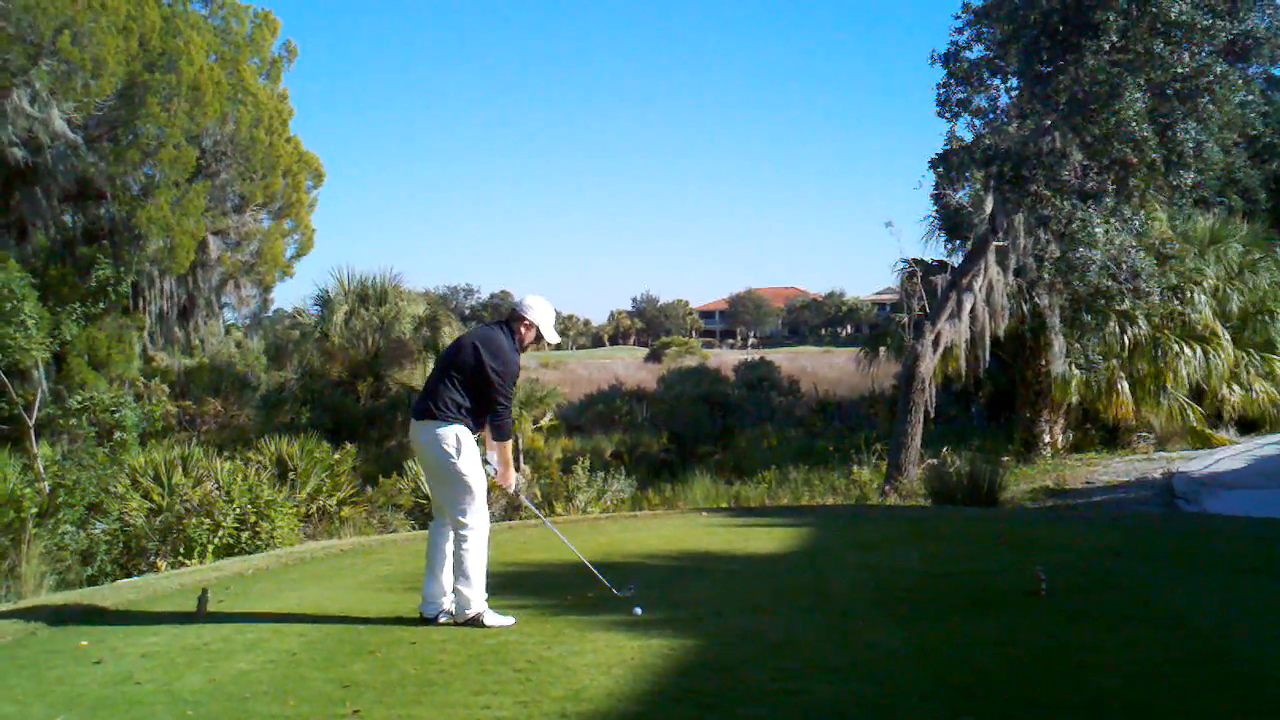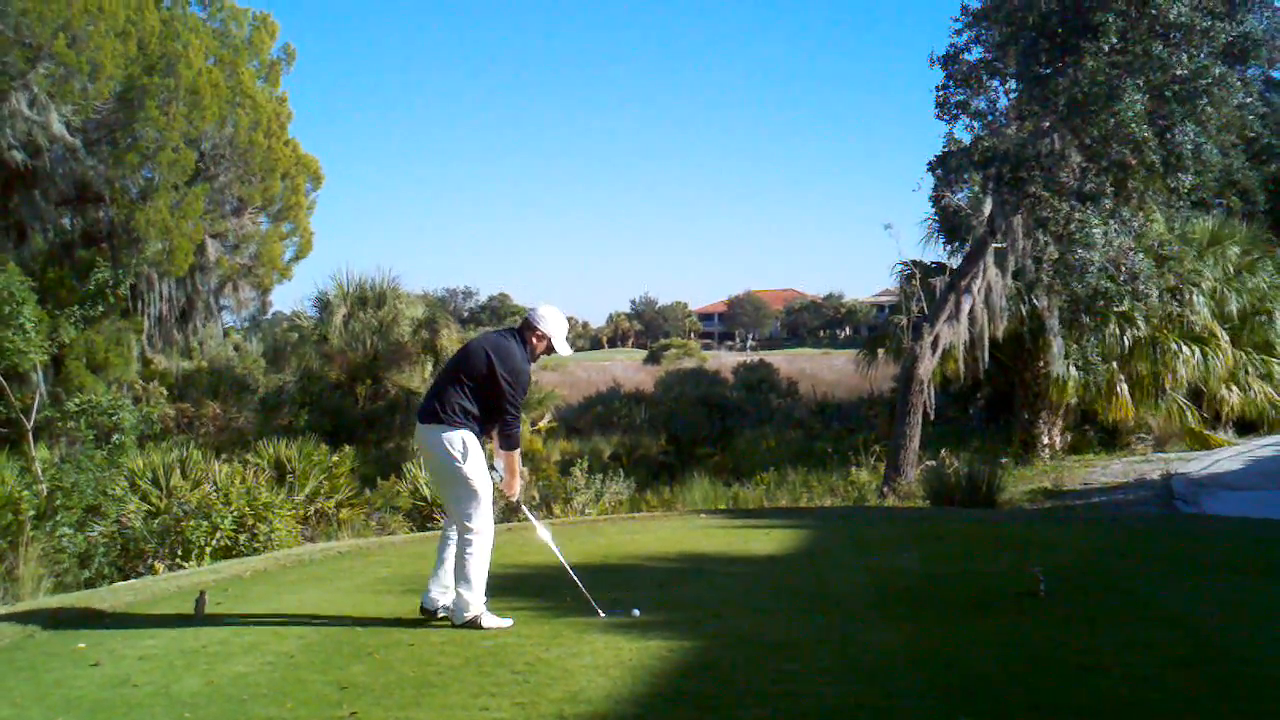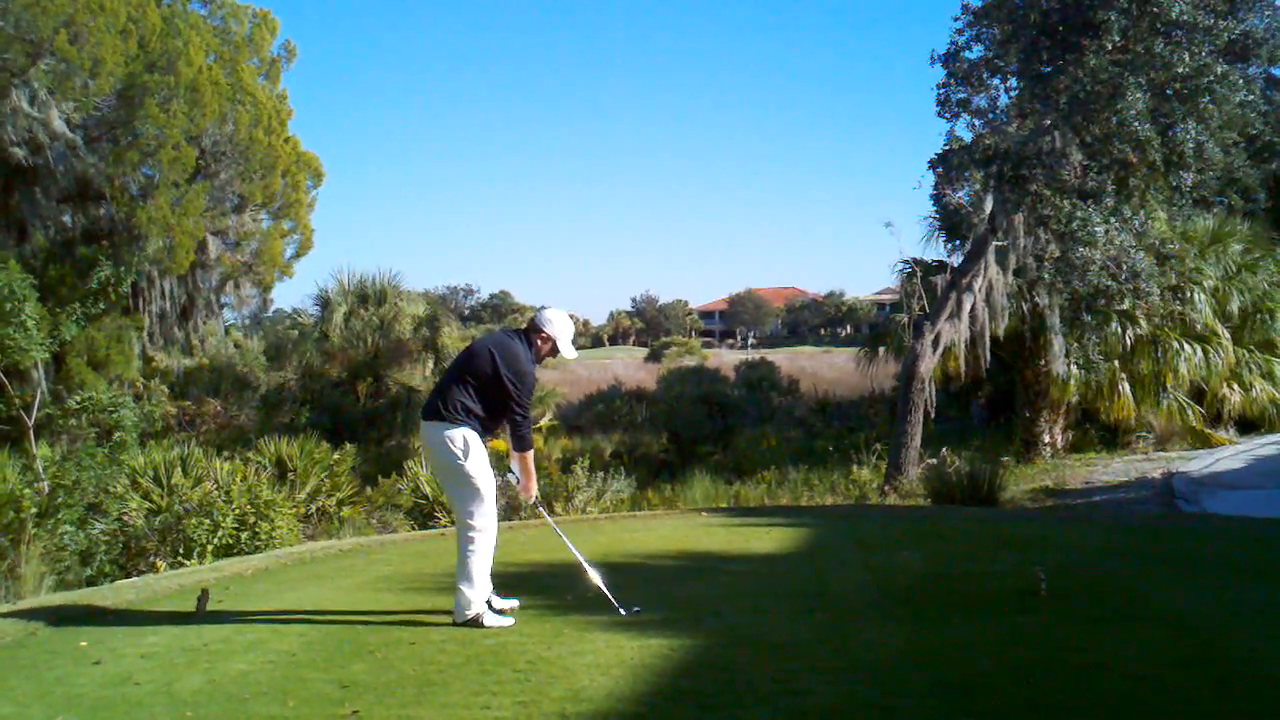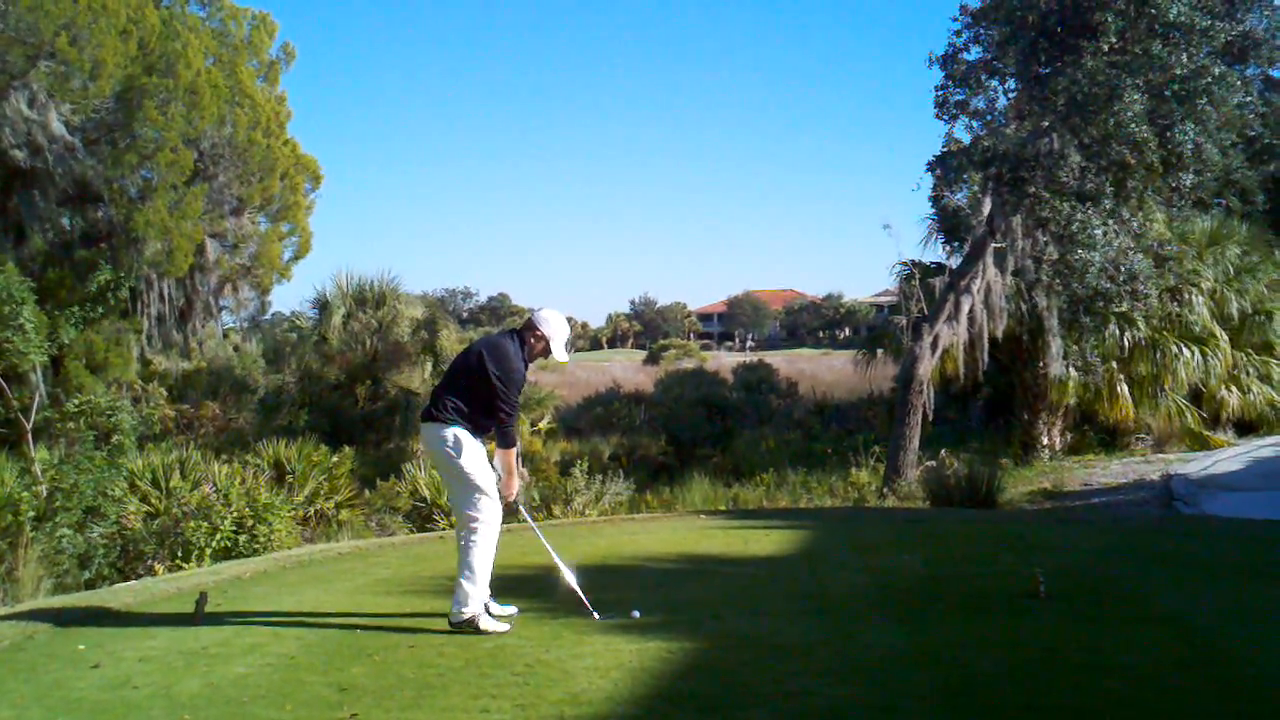
dt=0.4s
person 1, frame 1
left shoulder: (486, 337)
right shoulder: (504, 353)
right elbow: (501, 414)
left wrist: (493, 451)
right wrist: (507, 467)
left hip: (426, 427)
right hip: (447, 431)
left knee: (446, 519)
right knee: (472, 521)
left ankle: (435, 605)
right ankle: (471, 608)
person 1, frame 2
left shoulder: (495, 342)
right shoulder: (515, 362)
right elbow: (509, 424)
left wrist: (500, 457)
right wrist: (513, 475)
left hip: (431, 429)
right hip: (452, 435)
left knee: (458, 519)
right knee: (477, 524)
left ankle: (437, 599)
right ankle: (468, 611)
person 1, frame 3
left shoulder: (503, 342)
right shoulder: (519, 363)
right elbow: (520, 424)
left wrist: (514, 459)
right wrist: (529, 477)
left hip: (437, 427)
right hip: (454, 432)
left knee: (471, 517)
right knee: (480, 521)
left ankle: (479, 594)
right ankle: (470, 610)
person 1, frame 4
left shoulder: (501, 345)
right shoulder: (509, 360)
left elbow: (496, 415)
right elbow: (505, 422)
left wrist: (503, 467)
right wrist: (510, 475)
left hip: (449, 430)
right hip: (452, 433)
left knee: (472, 517)
right knee: (485, 515)
left ankle: (477, 599)
right ankle: (467, 609)
